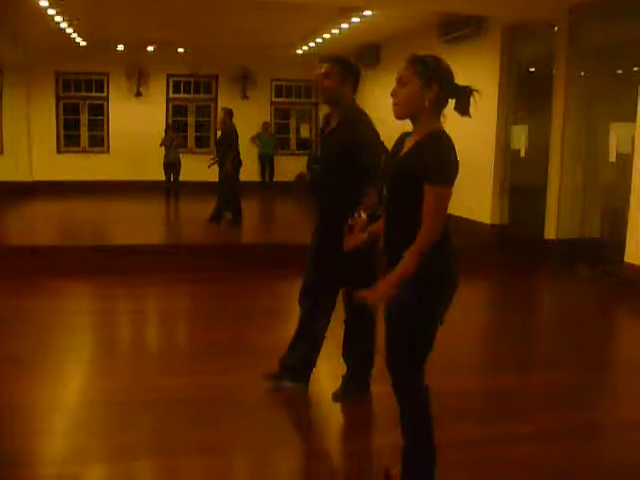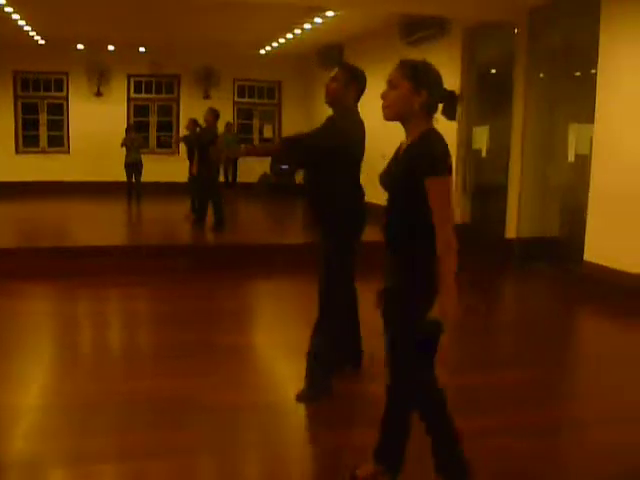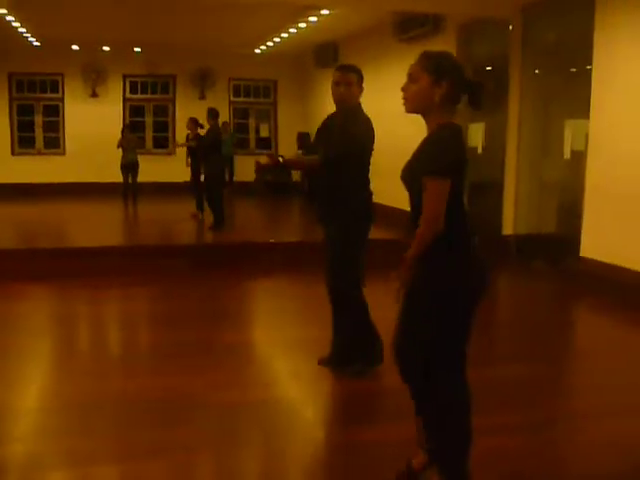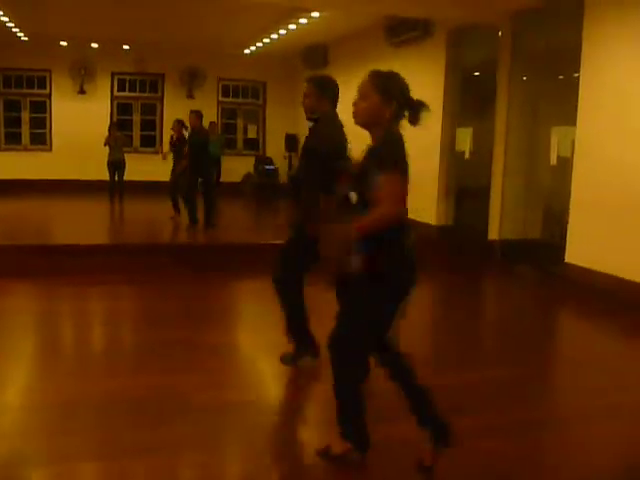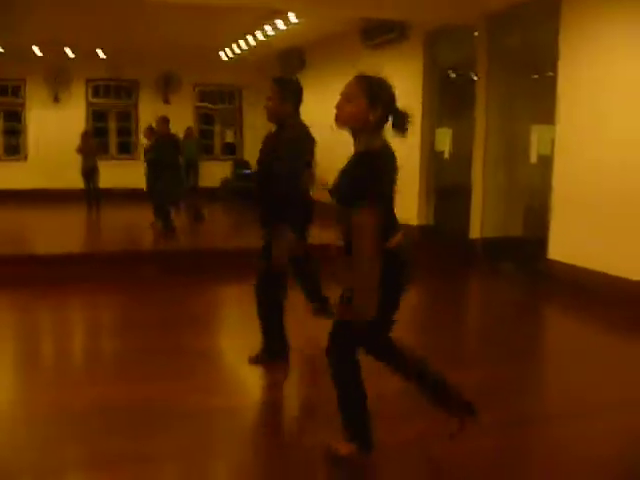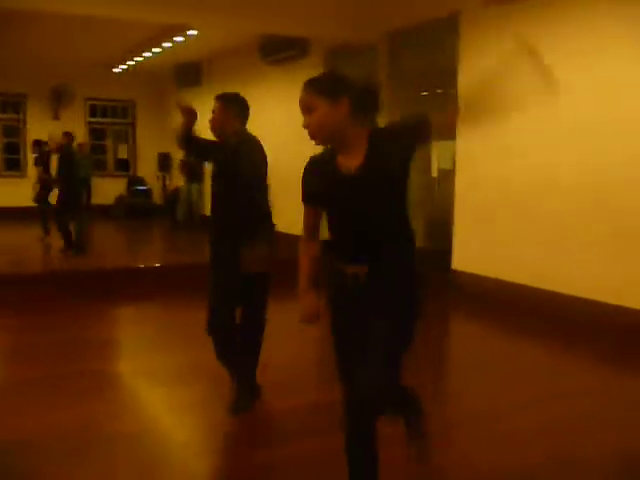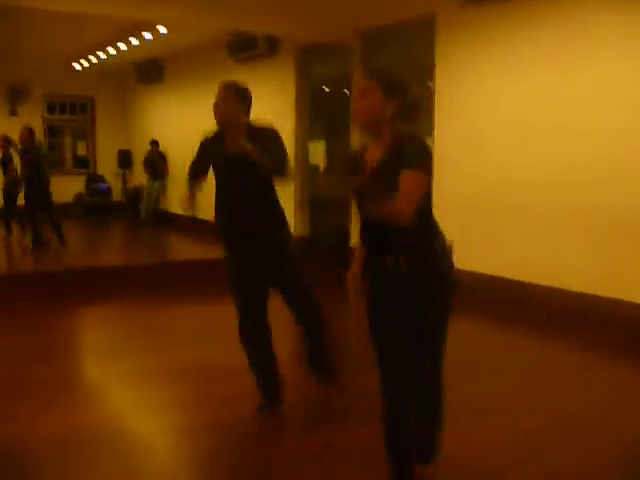
dt=0.7s
person 1, frame 1
left shoulder: (438, 150)
right shoulder: (407, 142)
left elbow: (430, 229)
left wrist: (388, 284)
right wrist: (367, 234)
left hip: (426, 276)
right hip: (405, 271)
left knee: (406, 372)
right knee: (400, 366)
person 1, frame 2
left shoulder: (430, 147)
right shoulder: (409, 147)
left elbow: (444, 223)
left wrist: (447, 291)
left hip: (422, 277)
right hip: (402, 273)
left knee: (416, 376)
right knee: (402, 370)
person 1, frame 3
left shoulder: (444, 143)
right shoulder: (439, 138)
left elbow: (433, 221)
left wrist: (406, 264)
left hip: (452, 274)
right hip: (434, 269)
left knee: (446, 369)
right knee: (408, 352)
right ankle: (434, 444)
person 1, frame 4
left shoulder: (384, 151)
right shoulder: (387, 146)
left elbow: (390, 210)
left wrist: (347, 235)
left hip: (386, 267)
right hip: (384, 260)
left knee: (345, 346)
right knee: (376, 344)
left ankle: (354, 438)
right ankle: (434, 429)
person 1, frame 5
left shoulder: (366, 165)
right shoulder: (374, 154)
left elbow: (366, 235)
left wrist: (365, 295)
left hip: (381, 268)
right hip: (387, 261)
left knee: (340, 347)
right knee: (376, 343)
left ankle: (358, 436)
right ankle: (453, 402)
person 1, frame 6
left shoulder: (393, 142)
right shoulder: (317, 172)
right elbow: (309, 236)
right wrist: (306, 290)
left hip: (394, 287)
right hip: (344, 288)
left knee: (372, 392)
right knee: (356, 400)
left ankle: (409, 411)
person 1, frame 7
left shoulder: (411, 148)
right shoulder: (361, 159)
left elbow: (404, 211)
right wrist: (358, 263)
left hip: (427, 273)
right hip: (383, 276)
left knee: (425, 376)
right knee: (394, 383)
person 2, frame 1
left shoulder: (360, 127)
right shoulder: (330, 120)
left elbow: (375, 178)
right hip: (328, 224)
left knee: (357, 304)
right knee: (314, 296)
left ankle: (357, 379)
right ankle: (297, 368)
person 2, frame 2
left shoulder: (344, 125)
right shoulder: (343, 123)
left elbow: (296, 146)
right elbow: (308, 154)
left wrist: (242, 151)
left hip: (342, 217)
right hip: (339, 215)
left knee: (332, 294)
right knee: (340, 288)
left ankle: (320, 377)
right ankle: (349, 354)
person 2, frame 3
left shoulder: (359, 126)
right shoulder: (332, 121)
left elbow: (325, 161)
right elbow: (319, 159)
left hip: (351, 213)
right hip: (334, 211)
left knee: (344, 282)
right knee: (339, 281)
left ankle: (367, 350)
right ankle: (344, 351)
person 2, frame 4
left shoulder: (325, 133)
right shoulder: (328, 130)
left elbow: (303, 180)
left hip: (319, 221)
right hip: (319, 220)
left knee: (286, 276)
left ankle: (304, 342)
person 2, frame 5
left shoulder: (292, 137)
right shoulder: (292, 134)
left elbow: (288, 184)
left hip: (286, 222)
right hip: (284, 219)
left knee: (269, 282)
left ankle: (274, 346)
person 2, frame 6
left shoulder: (247, 149)
right shoulder: (225, 149)
left elbow: (256, 199)
right elbow: (192, 148)
left wrist: (260, 245)
right wrist: (188, 125)
left hip: (253, 241)
right hip: (224, 243)
left knee: (252, 321)
right knee: (219, 322)
left ankle: (246, 383)
right ankle: (244, 381)
person 2, frame 7
left shoulder: (266, 137)
right shoulder: (211, 144)
left elbow: (280, 170)
right elbow: (196, 171)
left wrist: (250, 152)
right wrist: (191, 187)
left hip: (272, 233)
right hip: (239, 241)
left knee: (303, 306)
right knee: (252, 319)
left ankle: (317, 360)
right ankle: (270, 389)
